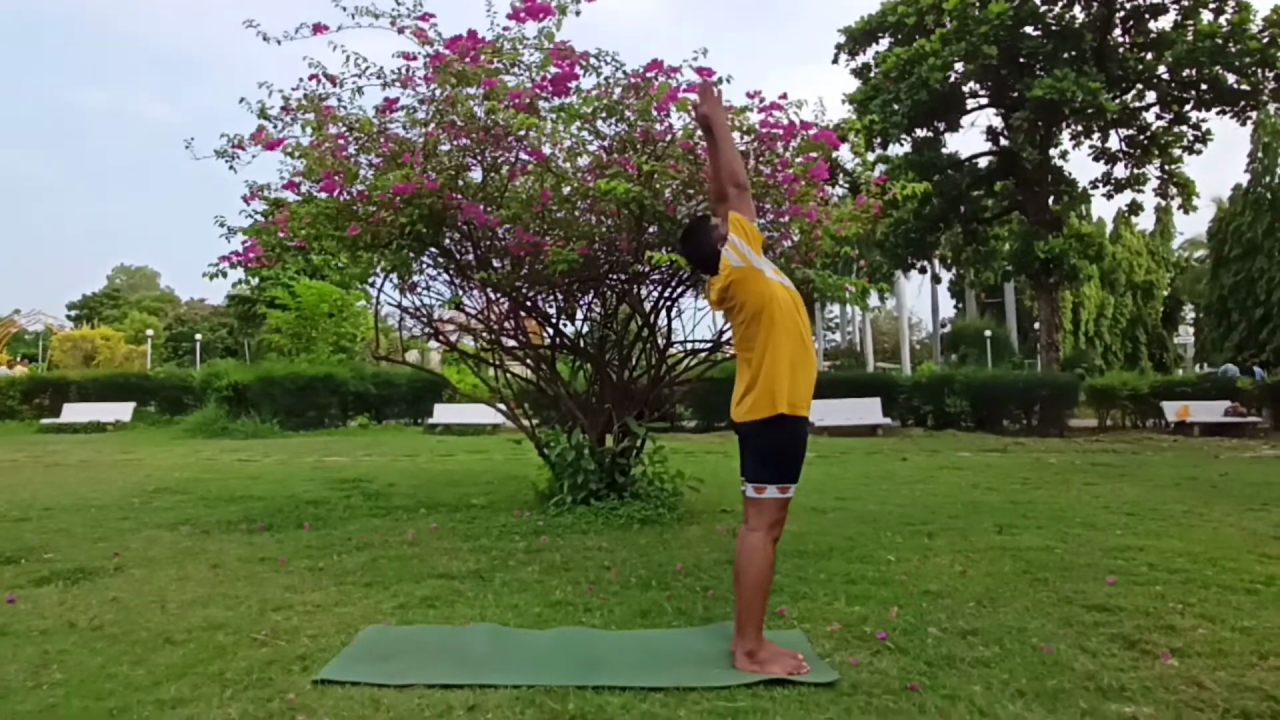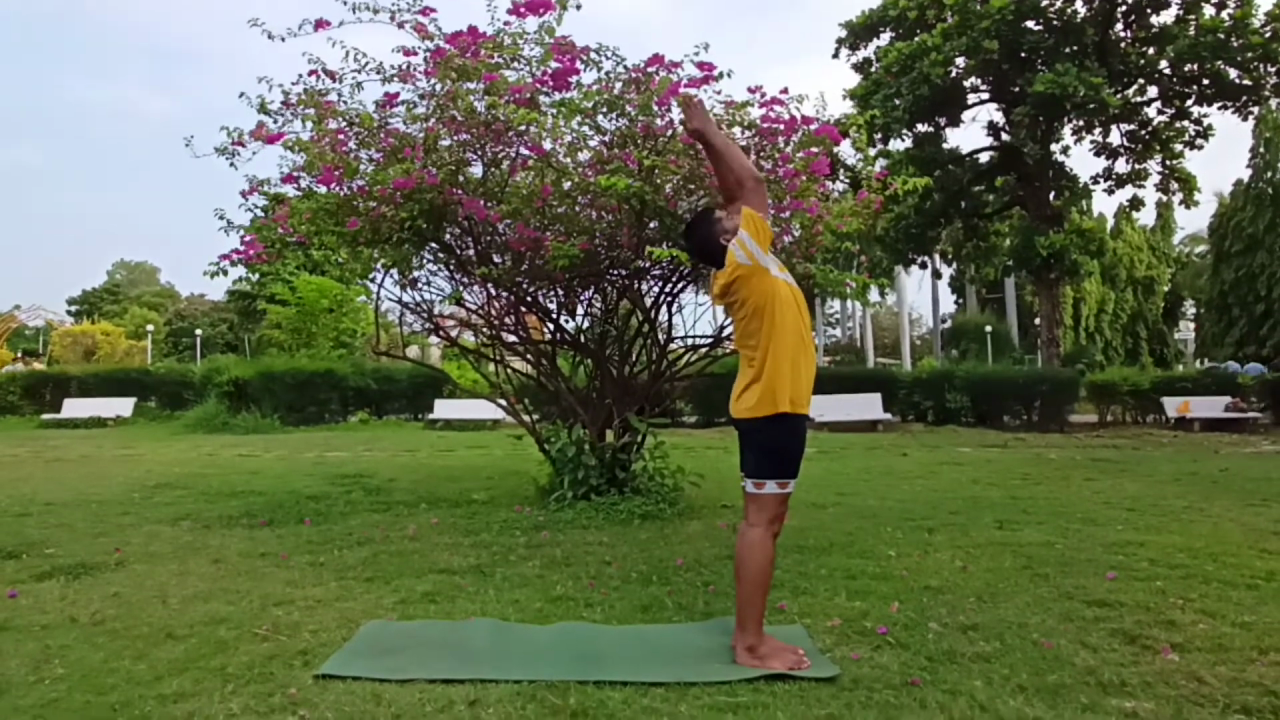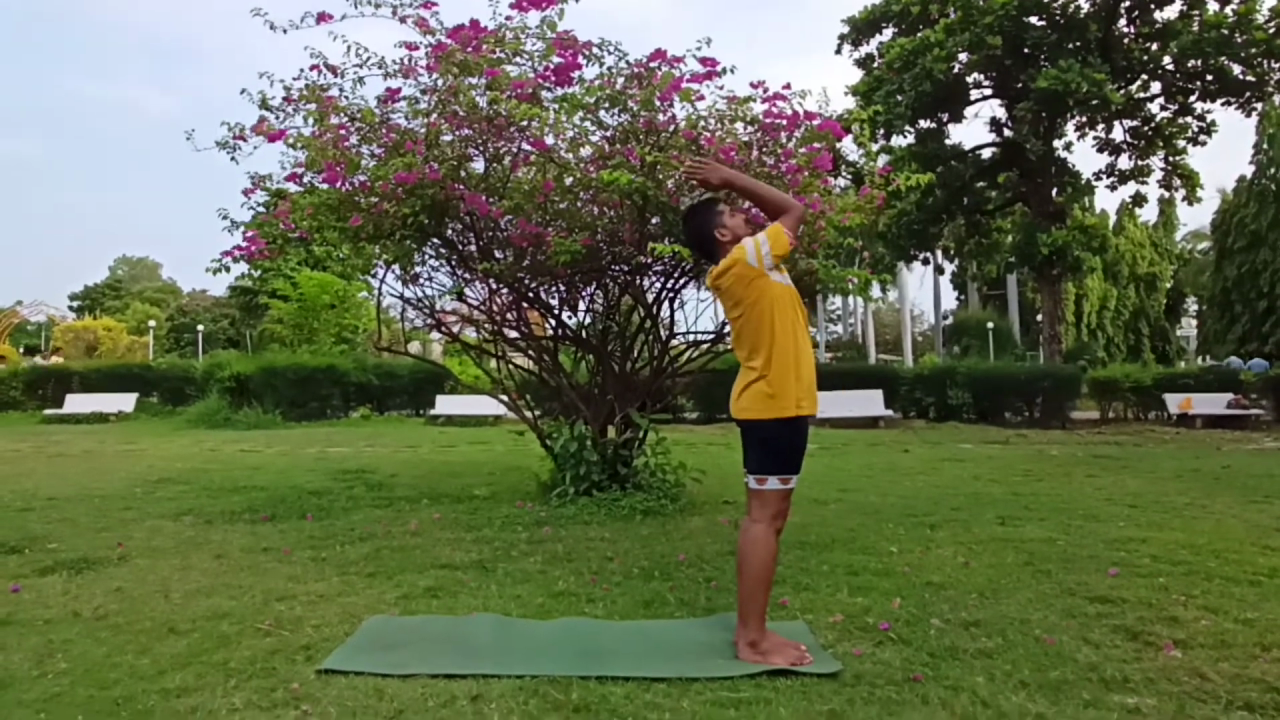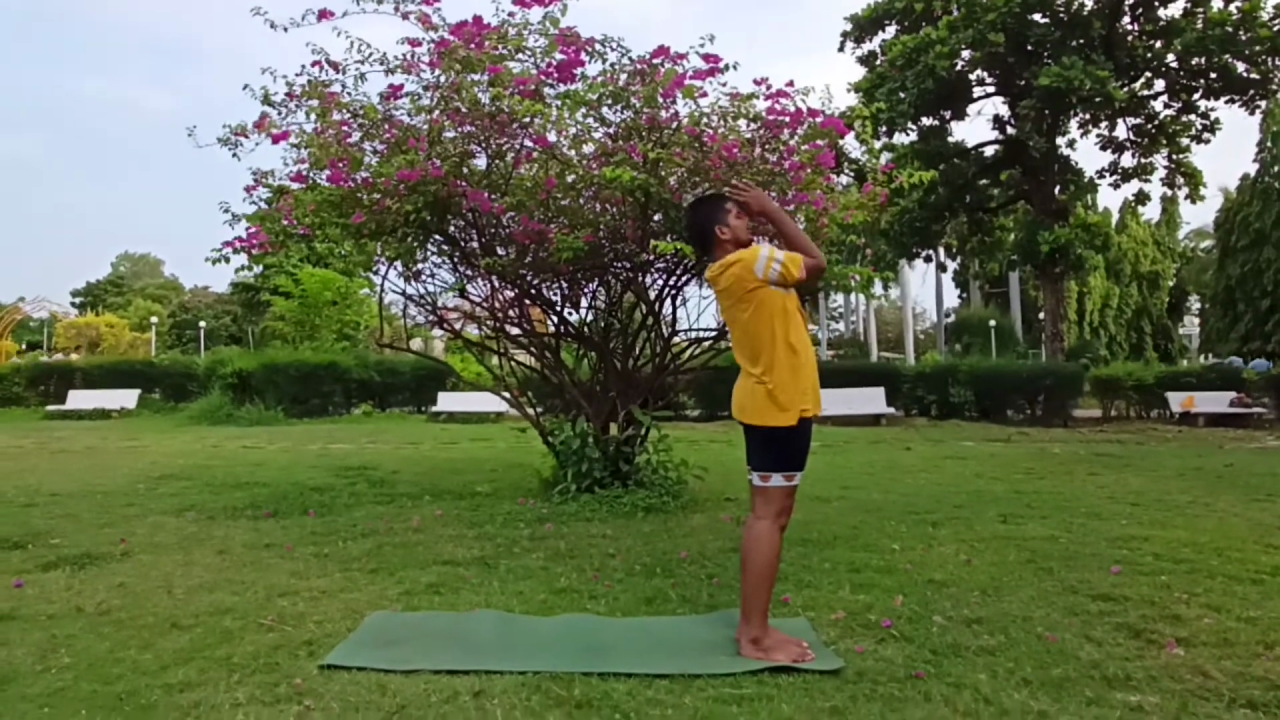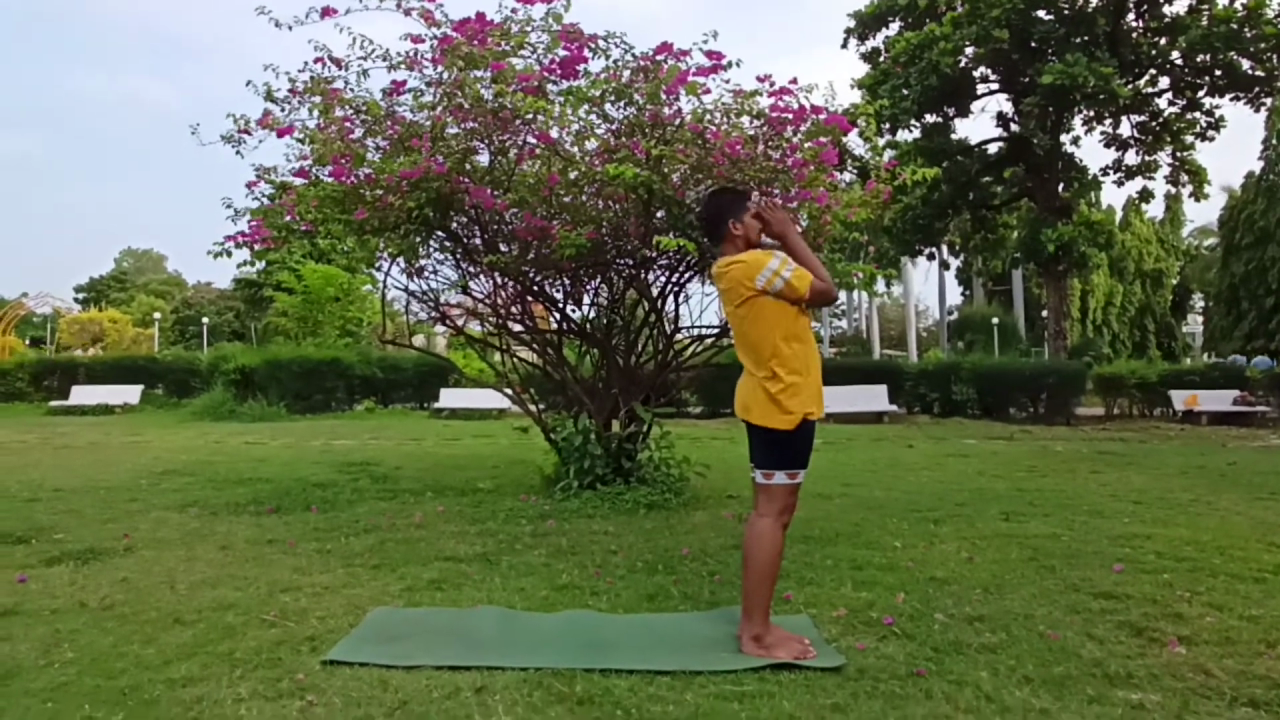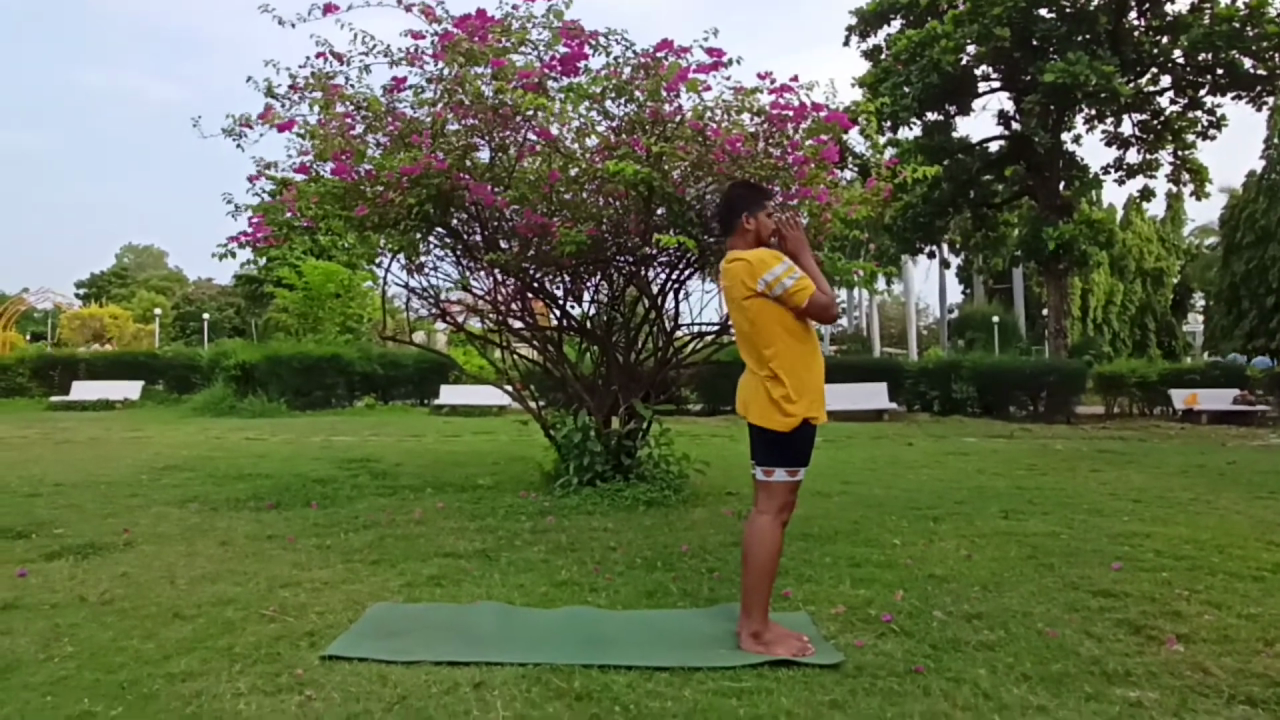
dt=0.3s
person 1, frame 1
left shoulder: (738, 275)
right shoulder: (739, 267)
left elbow: (724, 194)
right elbow: (736, 188)
left wrist: (713, 131)
right wrist: (717, 125)
left hip: (771, 408)
right hip: (773, 411)
left knee: (764, 525)
right knee: (762, 526)
left ankle: (750, 641)
right ankle: (749, 650)
person 1, frame 2
left shoulder: (737, 272)
right shoulder: (745, 260)
left elbow: (738, 192)
right elbow: (753, 185)
left wrist: (708, 143)
right wrist: (708, 133)
left hip: (769, 402)
right hip: (774, 405)
left knee: (765, 521)
right knee: (762, 521)
left ankle: (750, 635)
right ankle: (750, 645)
person 1, frame 3
left shoulder: (733, 268)
right shoulder: (747, 259)
left elbow: (779, 214)
right elbow: (794, 210)
left wrist: (727, 184)
right wrist: (730, 179)
left hip: (768, 401)
right hip: (776, 404)
left knee: (766, 517)
right knee: (765, 517)
left ankle: (752, 630)
right ankle: (752, 639)
person 1, frame 4
left shoulder: (730, 270)
right shoulder: (751, 261)
left elbow: (796, 263)
right elbow: (817, 263)
left wrist: (764, 216)
right wrist: (772, 210)
left hip: (768, 399)
right hip: (779, 403)
left knee: (770, 514)
right knee: (770, 515)
left ankle: (754, 627)
right ankle: (755, 636)
person 1, frame 5
left shoulder: (733, 269)
right shoulder: (759, 263)
left elbow: (801, 285)
right elbow: (826, 292)
left wrist: (781, 240)
right wrist: (789, 235)
left hip: (772, 399)
right hip: (783, 403)
left knee: (772, 512)
right knee: (772, 512)
left ankle: (755, 624)
right ankle: (756, 633)
person 1, frame 6
left shoulder: (736, 266)
right shoulder: (765, 262)
left elbow: (793, 305)
right elbow: (827, 309)
left wrist: (793, 257)
right wrist: (803, 254)
left hip: (773, 396)
right hip: (784, 400)
left knee: (771, 509)
right knee: (773, 510)
left ankle: (755, 621)
right ankle: (756, 630)
